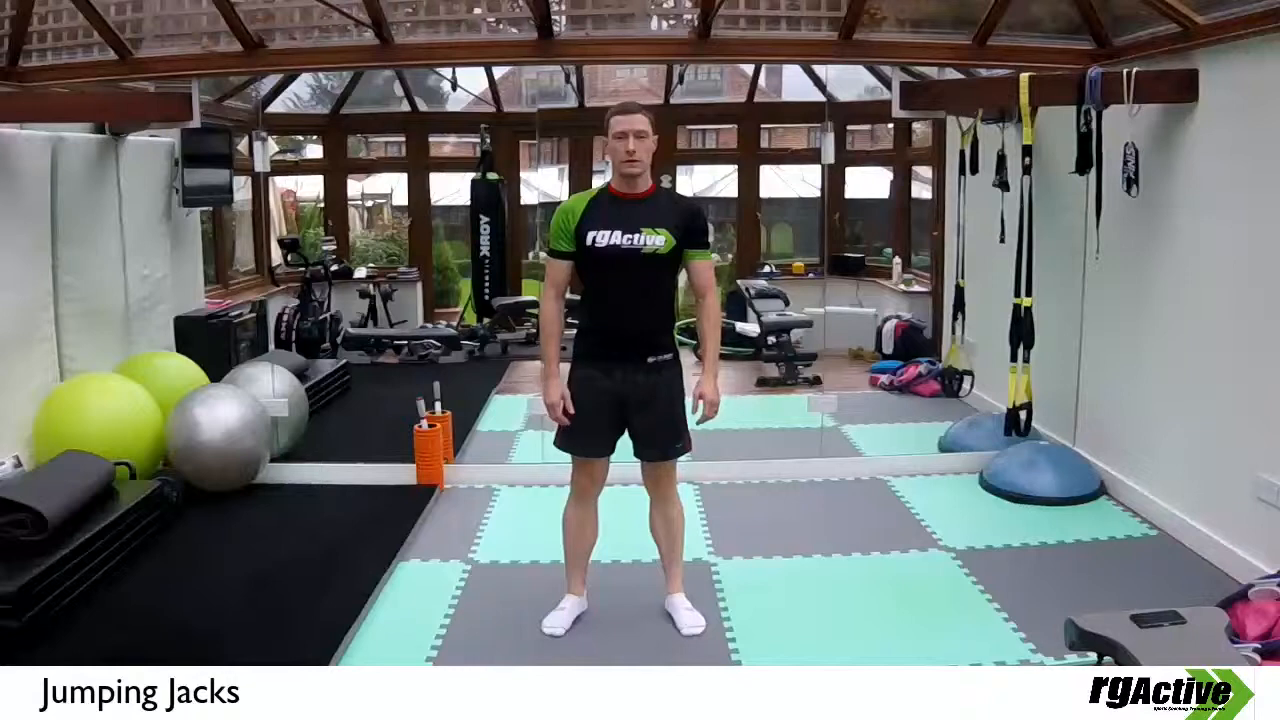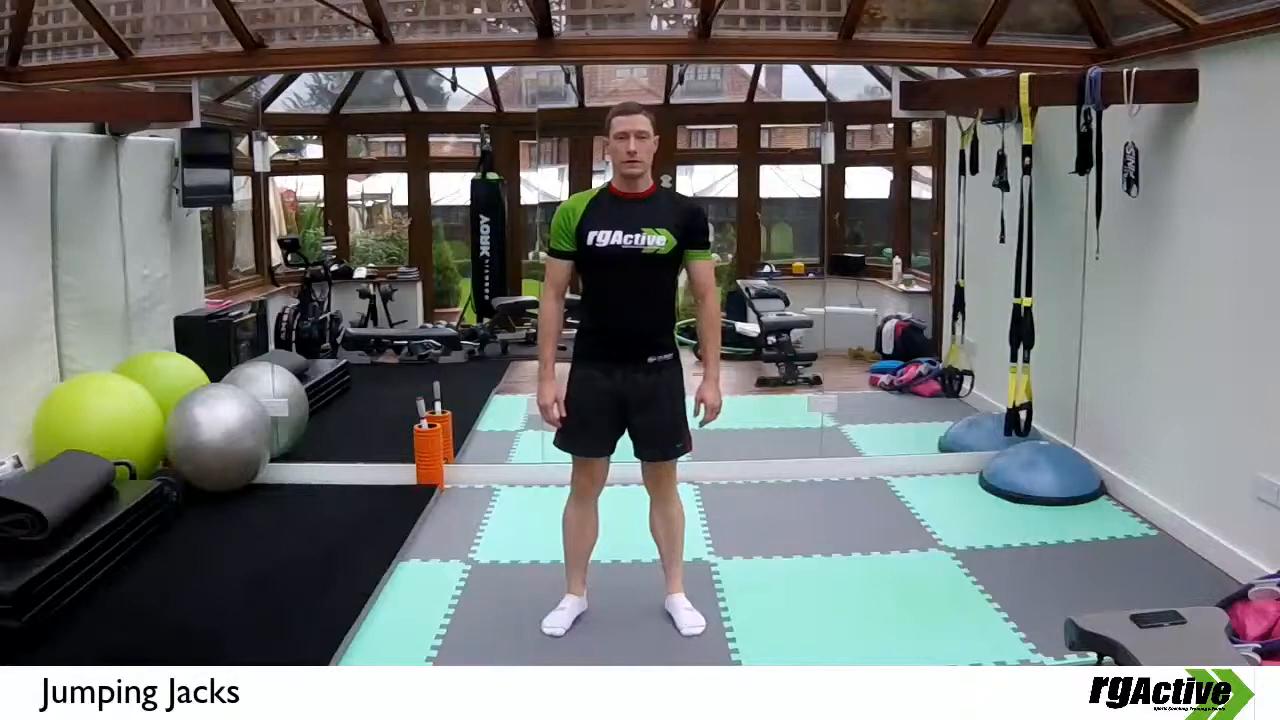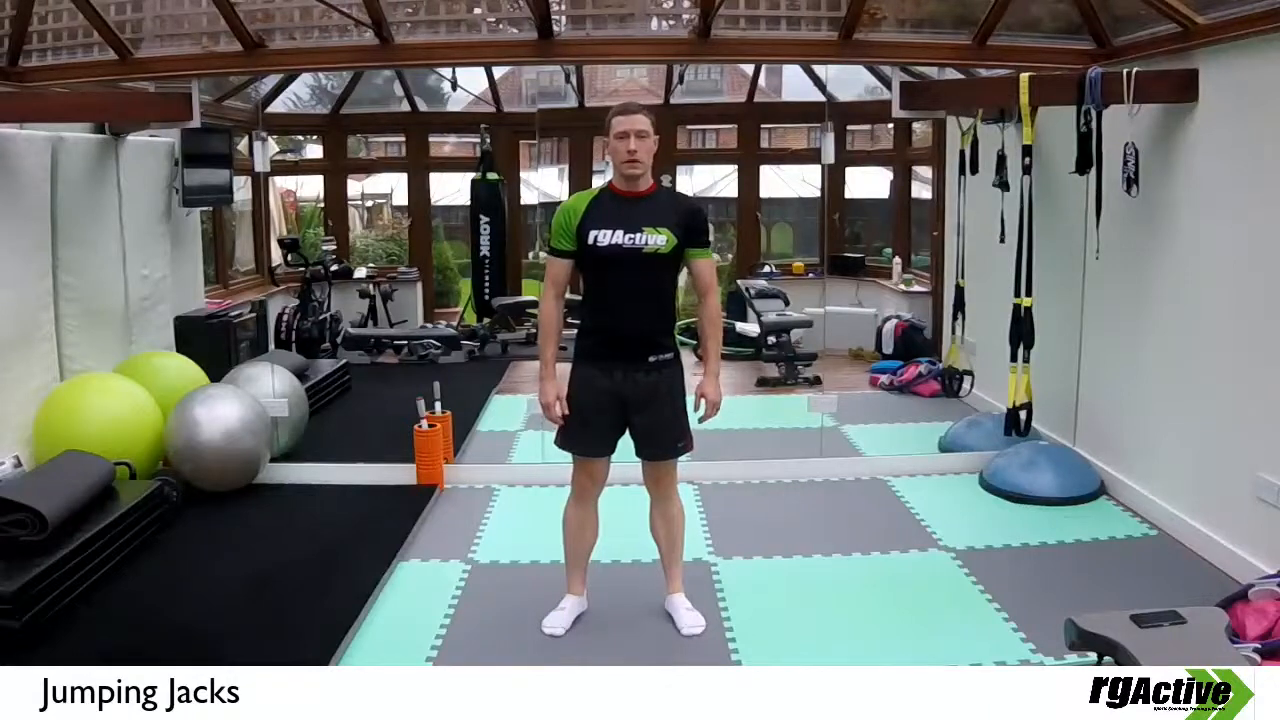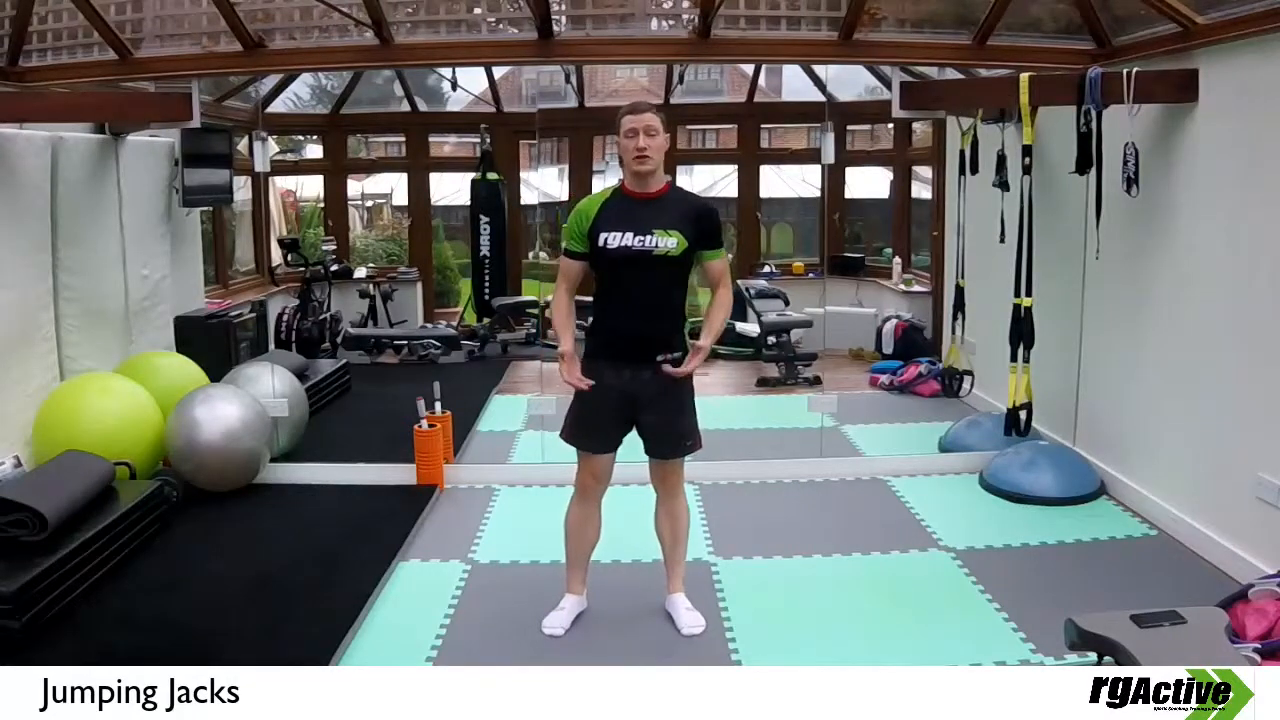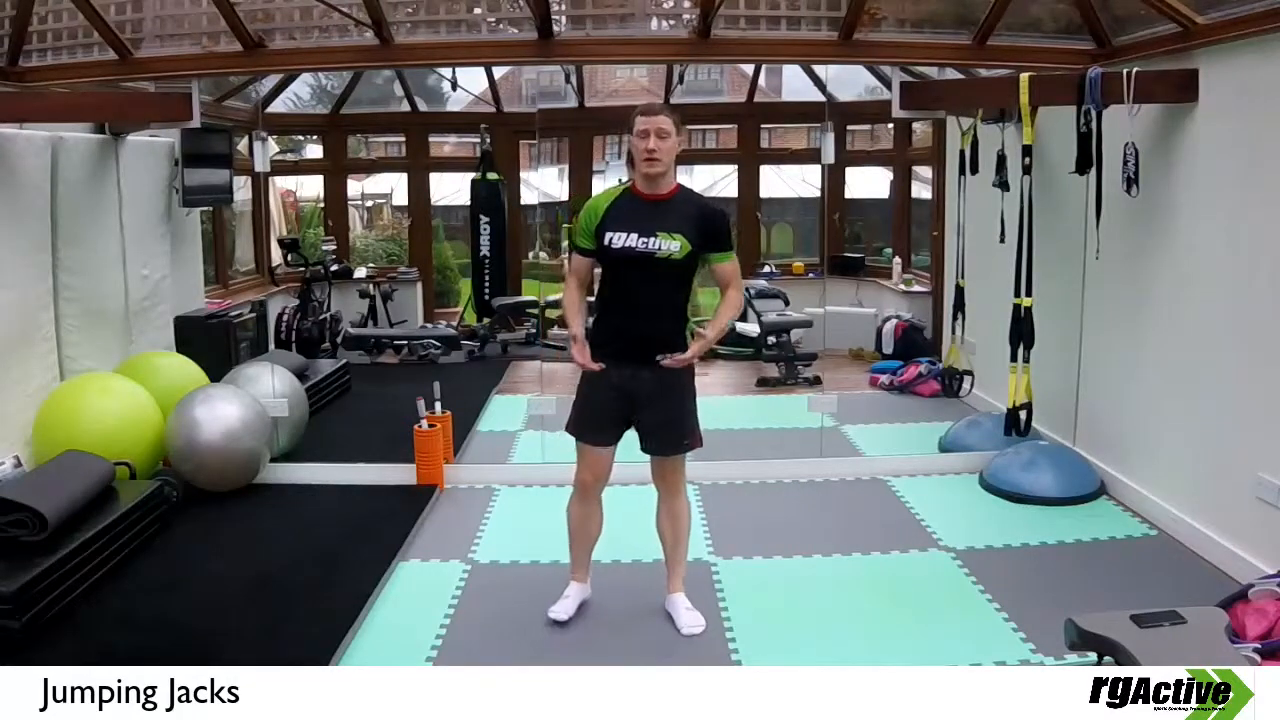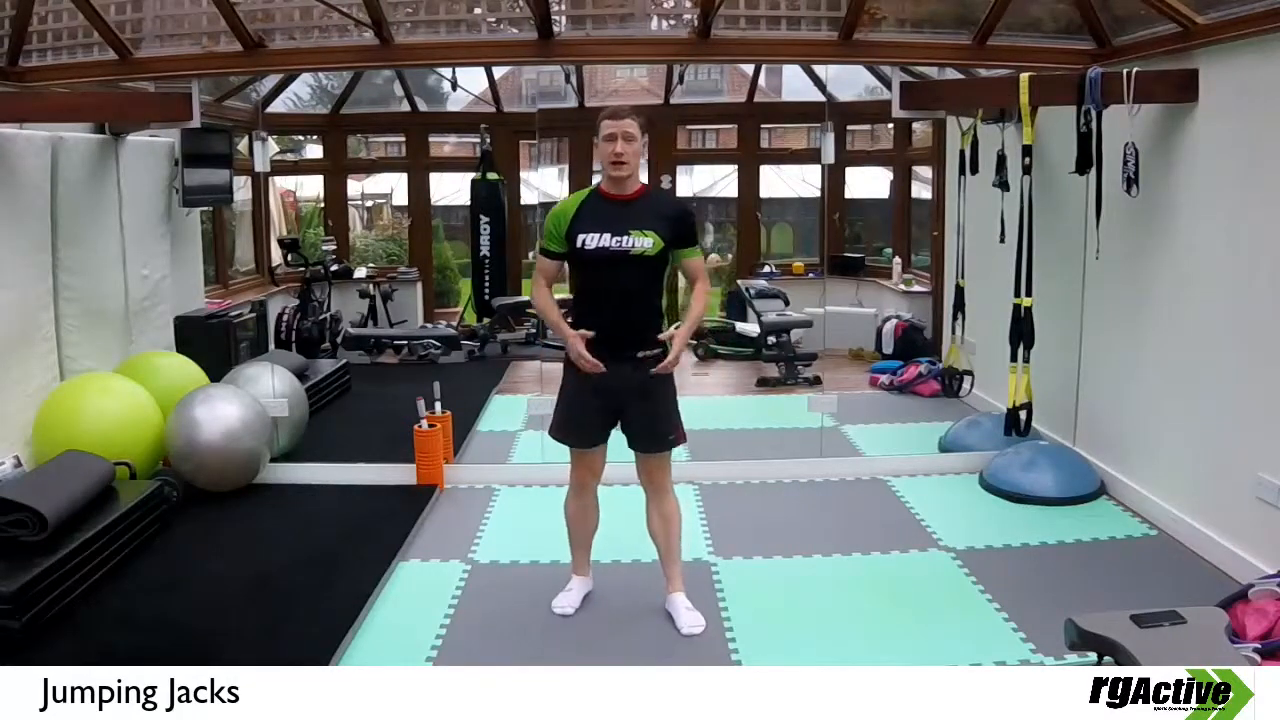
dt=0.3s
person 1, frame 1
left shoulder: (683, 212)
right shoulder: (576, 212)
left elbow: (706, 295)
right elbow: (553, 295)
left wrist: (709, 373)
right wrist: (551, 375)
left hip: (658, 371)
right hip: (592, 371)
left knee: (662, 485)
right knee: (584, 486)
left ankle: (675, 592)
right ankle: (574, 594)
person 1, frame 2
left shoulder: (684, 213)
right shoulder: (577, 211)
left elbow: (706, 297)
right elbow: (553, 296)
left wrist: (711, 376)
right wrist: (547, 376)
left hip: (658, 370)
right hip: (592, 371)
left knee: (663, 485)
right knee: (584, 485)
left ankle: (675, 593)
right ankle: (575, 594)
person 1, frame 3
left shoulder: (684, 212)
right shoulder: (579, 210)
left elbow: (708, 294)
right elbow: (553, 292)
left wrist: (711, 370)
right wrist: (548, 371)
left hip: (659, 370)
right hip: (593, 371)
left knee: (664, 484)
right knee: (585, 485)
left ankle: (675, 593)
right ankle: (575, 594)
person 1, frame 4
left shoulder: (697, 212)
right shoulder: (591, 210)
left elbow: (721, 286)
right elbow: (565, 287)
left wrist: (705, 343)
right wrist: (565, 346)
left hip: (667, 370)
right hip: (602, 370)
left knee: (670, 483)
right knee: (589, 484)
left ankle: (675, 592)
right ankle: (575, 593)
person 1, frame 5
left shoulder: (703, 214)
right shoulder: (600, 208)
left elbow: (732, 290)
right elbow: (576, 279)
left wrist: (707, 338)
right wrist: (576, 331)
left hip: (667, 368)
right hip: (606, 366)
left knee: (671, 482)
right knee: (588, 480)
left ankle: (675, 591)
right ankle: (578, 581)
person 1, frame 6
left shoulder: (672, 211)
right shoulder: (568, 211)
left elbow: (700, 281)
right elbow: (541, 282)
left wrist: (685, 329)
right wrist: (564, 332)
left hip: (648, 366)
right hip: (588, 366)
left knee: (658, 481)
right knee: (583, 478)
left ankle: (675, 591)
right ankle: (580, 575)
